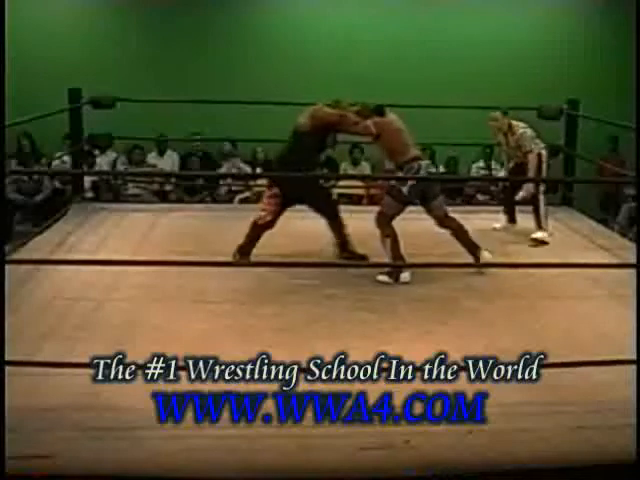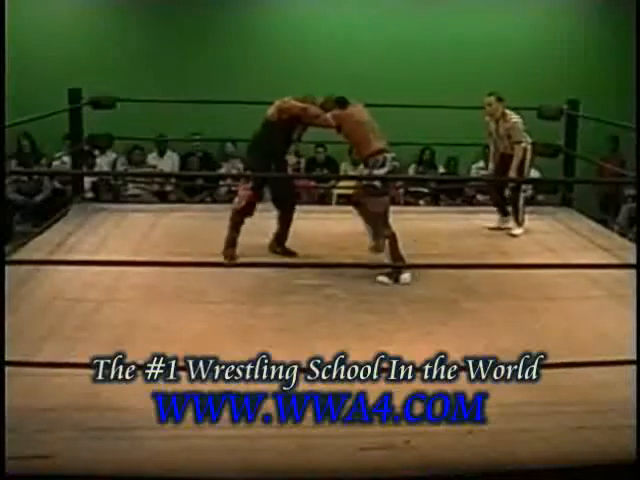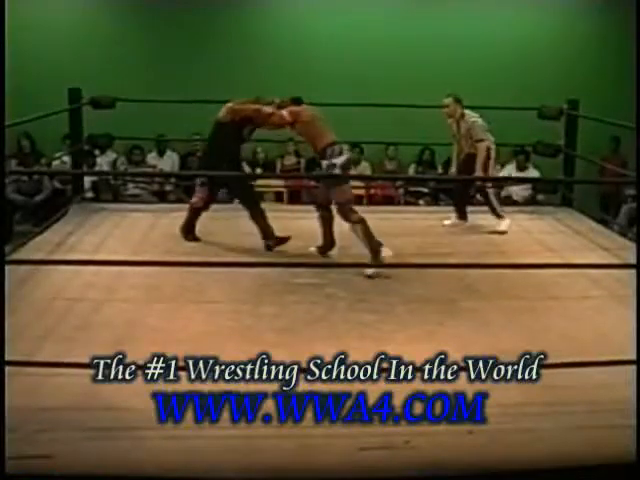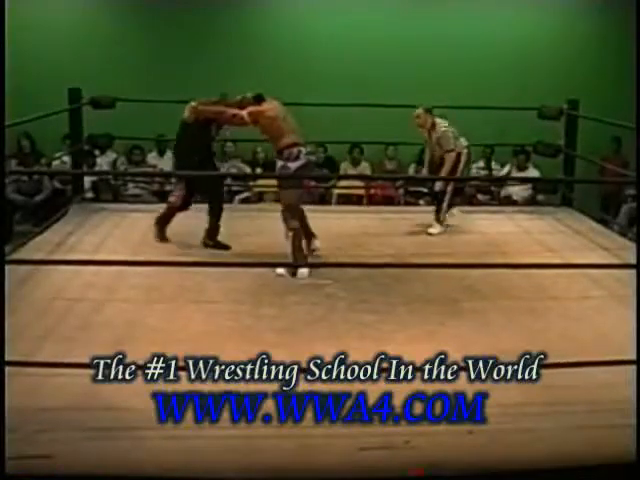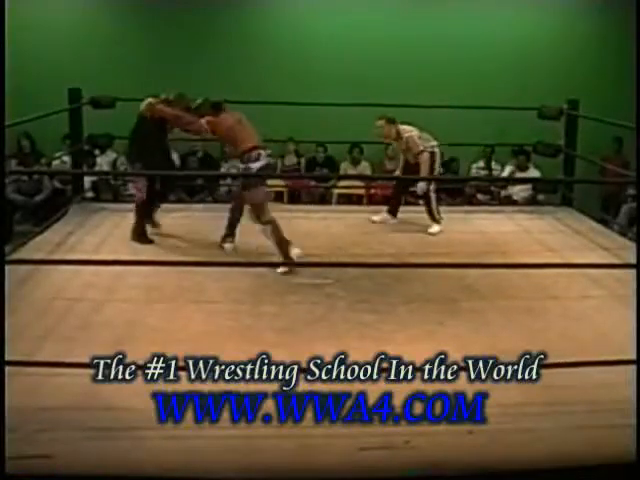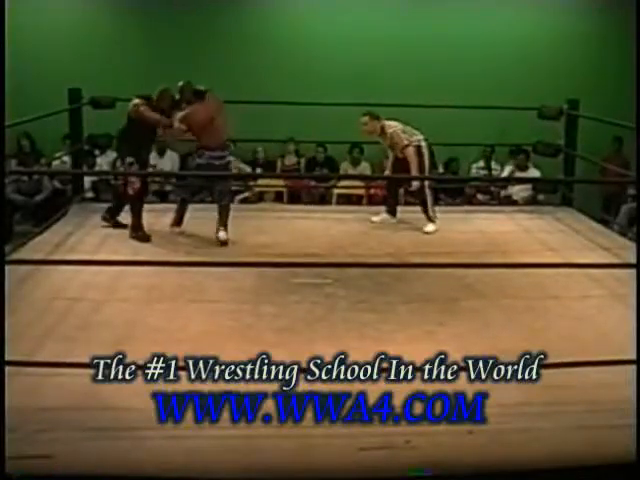
dt=0.5s
person 1, frame 1
left shoulder: (377, 123)
right shoulder: (388, 115)
left hip: (410, 173)
right hip: (424, 168)
left knee: (383, 220)
right knee: (444, 218)
left ankle: (400, 270)
right ankle: (479, 253)
person 1, frame 2
left shoulder: (339, 115)
right shoulder: (356, 107)
left hip: (376, 164)
right hip: (384, 159)
left knee: (379, 218)
right knee: (358, 200)
left ankle: (400, 270)
right ankle: (379, 242)
person 1, frame 3
left shoulder: (295, 112)
right shoulder: (306, 110)
left elbow: (274, 119)
left hip: (334, 158)
right hip: (335, 157)
left knee: (346, 210)
right knee: (321, 201)
left ankle: (377, 250)
right ankle: (327, 245)
person 1, frame 4
left shoulder: (257, 112)
right shoulder: (273, 104)
left elbow: (232, 117)
left wrist: (201, 110)
left hip: (292, 158)
right hip: (300, 156)
left knee: (289, 213)
right knee: (293, 206)
left ankle: (300, 265)
right ankle: (310, 240)
person 1, frame 5
left shoulder: (212, 122)
right shoulder: (230, 112)
left elbow: (190, 125)
left hip: (252, 160)
right hip: (261, 157)
left knee: (260, 211)
right knee: (238, 198)
left ankle: (288, 251)
right ankle: (228, 238)
person 1, frame 6
left shoulder: (186, 116)
right shoulder: (214, 101)
left hip: (204, 155)
right hip: (222, 154)
left knee: (187, 190)
right knee: (223, 196)
left ankle: (177, 223)
right ankle: (222, 228)
person 2, frame 1
left shoulder: (332, 124)
right shoulder: (315, 114)
right elbow: (342, 117)
right wrist: (362, 124)
left hip: (305, 175)
right hip: (284, 173)
left knee: (329, 207)
right knee: (268, 216)
left ankle: (344, 249)
right ankle: (243, 251)
person 2, frame 2
left shoulder: (305, 117)
right shoulder: (283, 107)
right elbow: (307, 110)
left hip: (278, 162)
right hip: (257, 159)
left knee: (288, 203)
right knee: (245, 203)
left ankle: (278, 243)
right ankle: (231, 243)
person 2, frame 3
left shoulder: (253, 116)
right shoulder: (231, 110)
right elbow: (257, 110)
left hip: (231, 161)
right hip: (212, 161)
left knee: (250, 198)
right knee: (203, 199)
left ankle: (269, 238)
right ankle: (187, 228)
person 2, frame 4
right shoulder: (195, 110)
left hip: (203, 157)
right hip: (185, 157)
left knee: (217, 195)
right knee: (184, 197)
left ankle: (211, 237)
right ankle: (161, 223)
person 2, frame 5
left shoulder: (172, 113)
right shoulder: (152, 105)
right elbow: (174, 115)
left hip: (159, 150)
right hip: (141, 150)
left knee: (171, 181)
right knee: (145, 189)
left ankle: (148, 213)
right ankle: (138, 231)
person 2, frame 6
left shoulder: (160, 110)
right shoulder: (139, 105)
right elbow: (157, 119)
left hip: (142, 148)
right hip: (129, 147)
left knee: (129, 183)
right knee: (138, 184)
left ankle: (110, 214)
right ankle: (136, 228)
person 3, frame 1
left shoulder: (522, 132)
right shoulder: (497, 131)
left elbow: (532, 156)
right elbow: (505, 150)
left wrist: (530, 181)
right wrist: (508, 166)
left hip: (537, 158)
right hip: (519, 160)
left knee: (535, 193)
right knee: (507, 188)
left ankle: (542, 232)
right ankle: (510, 221)
person 3, frame 2
left shoulder: (513, 121)
right shoulder: (489, 120)
left elbow: (519, 147)
left wrist: (513, 170)
right wrist: (492, 163)
left hip: (521, 153)
right hip: (505, 154)
left knee: (516, 189)
right knee: (494, 186)
left ankle: (519, 224)
right ankle: (504, 219)
person 3, frame 3
left shoulder: (473, 121)
right shoulder: (452, 121)
left elbow: (482, 146)
right elbow: (457, 143)
left wrist: (479, 170)
right wrist: (454, 165)
left hip: (486, 152)
right hip: (470, 154)
left knee: (482, 186)
right knee: (458, 185)
left ankle: (502, 218)
right ankle: (460, 217)
person 3, frame 4
left shoulder: (443, 130)
right shoulder: (424, 128)
left elbow: (451, 154)
right elbow: (430, 147)
left wrist: (442, 177)
right wrist: (427, 168)
left hip: (458, 154)
right hip: (442, 155)
left knee: (444, 187)
right knee: (435, 185)
left ankle: (440, 223)
right ankle: (443, 213)
person 3, frame 5
left shoulder: (409, 135)
right shoulder: (393, 136)
left elbow: (424, 156)
left wrist: (423, 179)
right wrist: (400, 171)
left hip: (430, 154)
right hip: (413, 157)
left knee: (426, 189)
right knee: (400, 184)
left ankle: (436, 222)
right ankle: (390, 214)
person 3, frame 6
left shoulder: (393, 131)
right shoulder: (380, 132)
left elbow: (409, 150)
left wrist: (415, 174)
right wrist: (389, 169)
left hip: (418, 149)
right hip: (402, 153)
left knee: (421, 186)
right knee: (392, 181)
left ankle: (431, 221)
right ankle: (390, 213)
